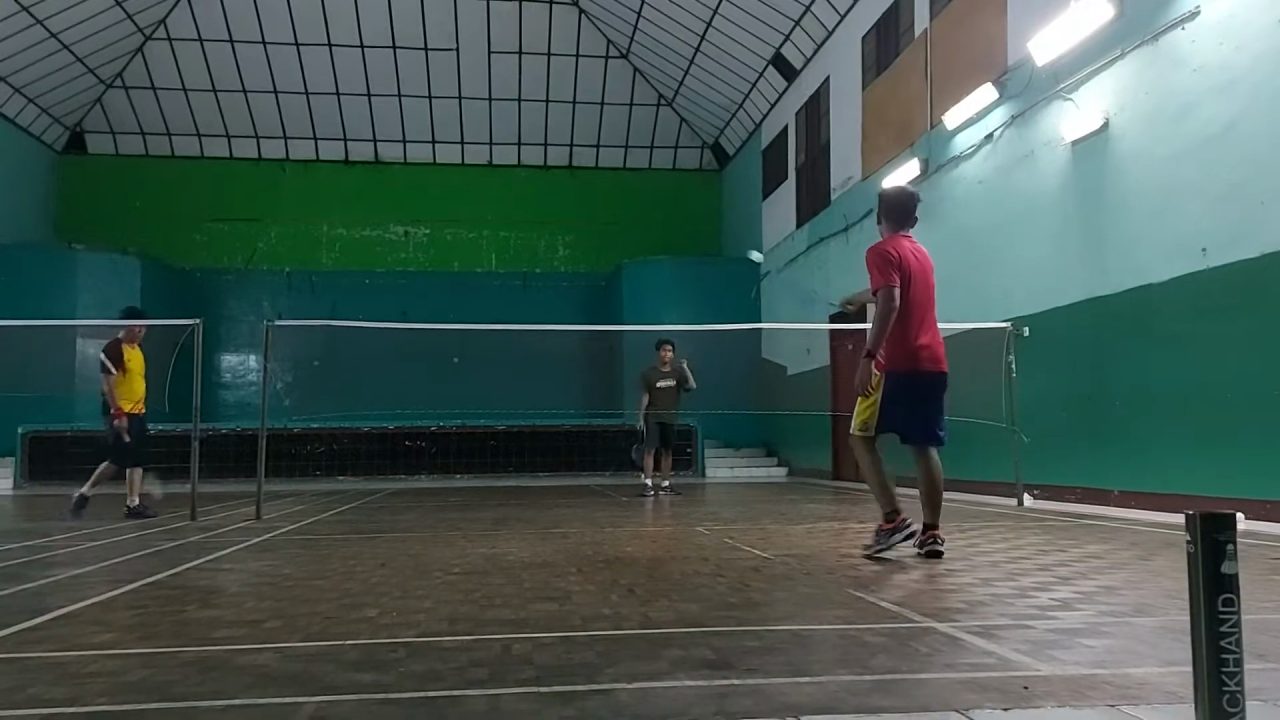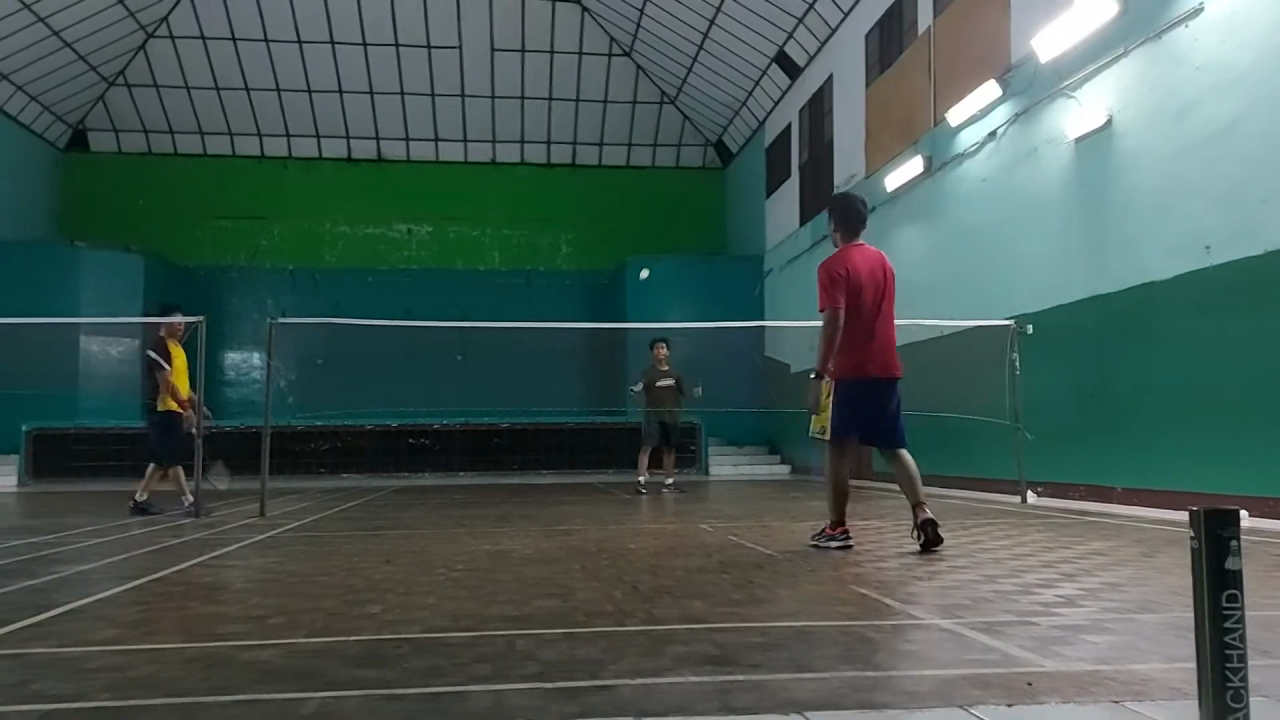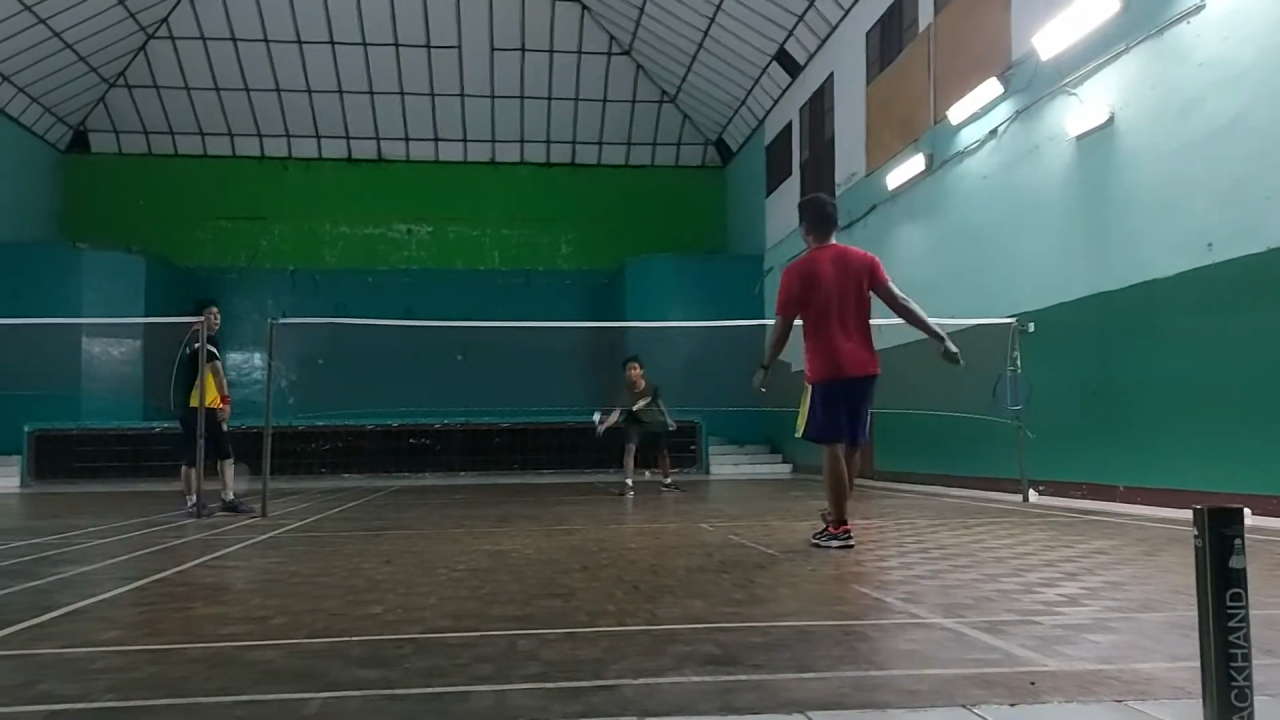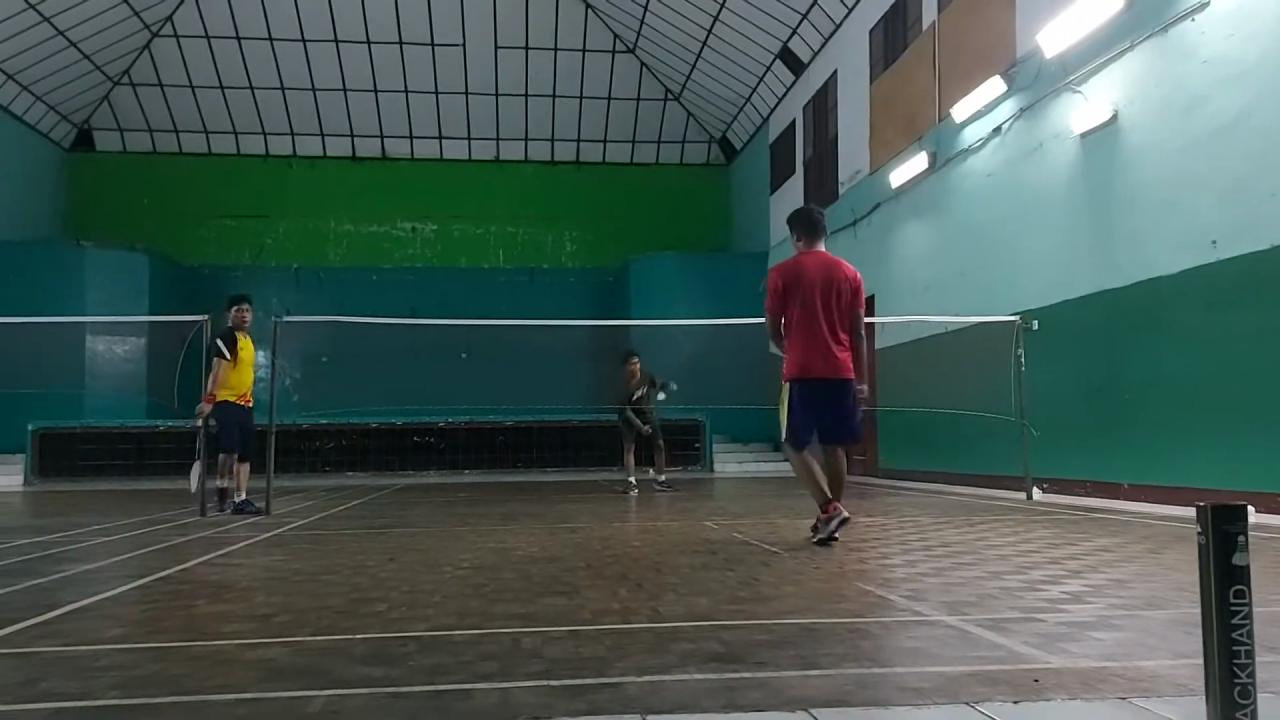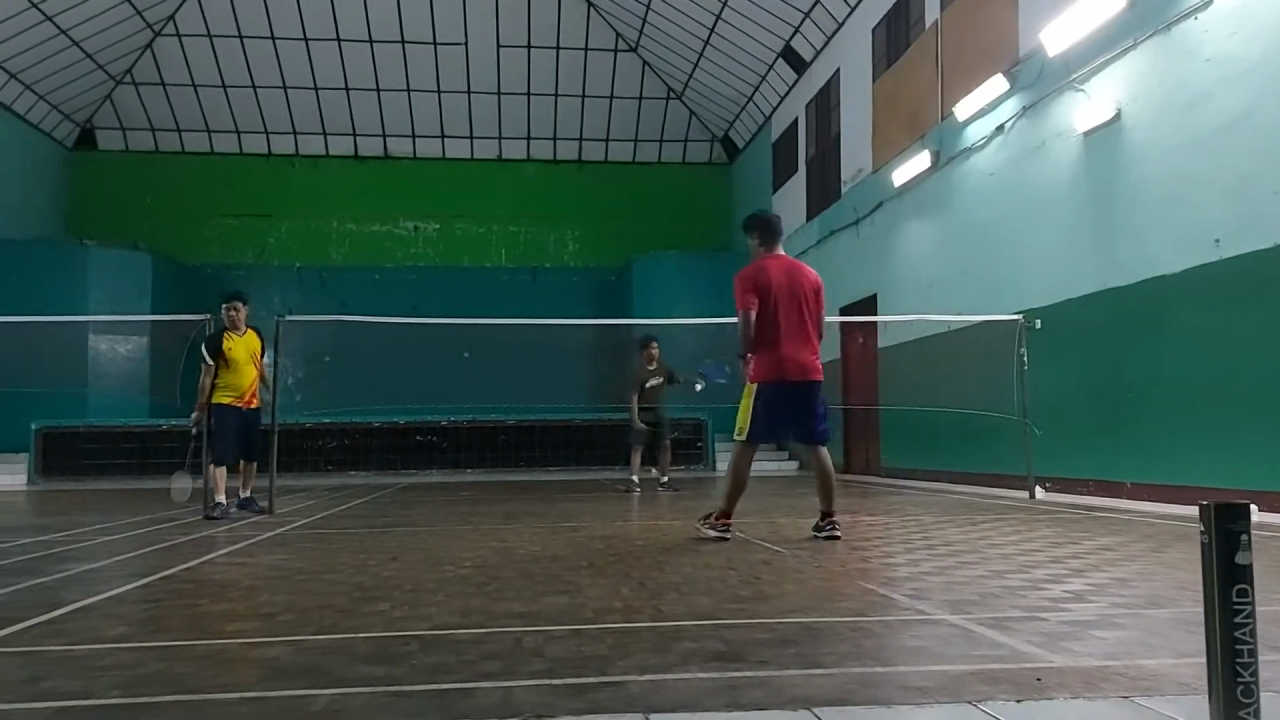
dt=0.4s
person 1, frame 1
left shoulder: (881, 251)
right shoulder: (921, 253)
left elbow: (890, 304)
left wrist: (868, 355)
right wrist: (859, 299)
left hip: (898, 364)
right hip: (933, 363)
left knee: (863, 438)
right knee: (925, 447)
left ankle: (894, 520)
right ankle: (932, 532)
person 1, frame 2
left shoulder: (833, 266)
right shoulder: (883, 263)
left elbow: (834, 324)
left wrist: (819, 375)
left hip: (848, 372)
right hip: (885, 370)
left knee: (839, 448)
right knee: (893, 446)
left ankle: (836, 528)
right ankle: (922, 514)
person 1, frame 3
left shoulder: (796, 271)
right shoulder: (864, 261)
left elbow: (782, 328)
right elbow: (901, 304)
left wrist: (764, 368)
right wrist: (940, 339)
left hip: (826, 371)
right hip: (863, 368)
left knee: (833, 447)
right knee: (850, 445)
left ankle: (838, 527)
right ankle: (837, 515)
person 1, frame 4
left shoulder: (783, 272)
right shoulder: (850, 273)
left elbow: (773, 327)
right elbow: (859, 332)
right wrist: (861, 378)
left hip: (802, 372)
right hip: (840, 373)
left knee: (797, 447)
right knee: (835, 446)
left ankle: (832, 507)
right ankle: (828, 518)
person 1, frame 5
left shoulder: (750, 276)
right shoulder: (811, 275)
left elbow: (747, 328)
right elbow: (818, 330)
left wrist: (746, 355)
left hip: (768, 374)
right hip: (809, 373)
left knee: (745, 447)
right knee: (817, 447)
left ankle: (722, 518)
right ankle: (828, 519)
person 2, frame 1
left shoulder: (137, 349)
right shoulder: (112, 350)
right elbow: (109, 385)
right wrist: (119, 414)
left hip: (137, 413)
right hip: (120, 414)
left knee: (137, 459)
right knee: (118, 459)
left ankle: (133, 504)
right ankle: (84, 494)
person 2, frame 2
left shoulder: (178, 347)
right shoulder: (159, 348)
right elbow: (167, 382)
left wrist: (195, 404)
right wrist: (186, 407)
left hip: (175, 410)
right hip: (164, 410)
left knee: (162, 459)
right knee: (173, 458)
left ankle: (139, 500)
right ankle: (188, 501)
person 2, frame 3
left shoulder: (196, 342)
right shoulder: (207, 341)
right elbow: (216, 371)
right wrist: (225, 401)
left hip: (211, 407)
right hip: (197, 408)
left knee: (225, 454)
right knee: (193, 458)
left ankle: (228, 498)
right ankle: (192, 502)
person 2, frame 4
left shoulder: (248, 340)
right shoulder: (226, 338)
right elbow: (217, 370)
right wrist: (209, 399)
left hip: (245, 404)
right hip: (226, 402)
left knee: (245, 454)
right knee: (230, 448)
left ankle: (240, 500)
right ankle: (222, 486)
person 2, frame 5
left shoulder: (256, 336)
right shoulder: (215, 340)
right elbow: (207, 376)
right wrist: (200, 408)
left hip: (252, 406)
right hip: (223, 405)
left knee: (250, 455)
right knee: (220, 456)
left ankle: (245, 497)
right ankle: (220, 502)
